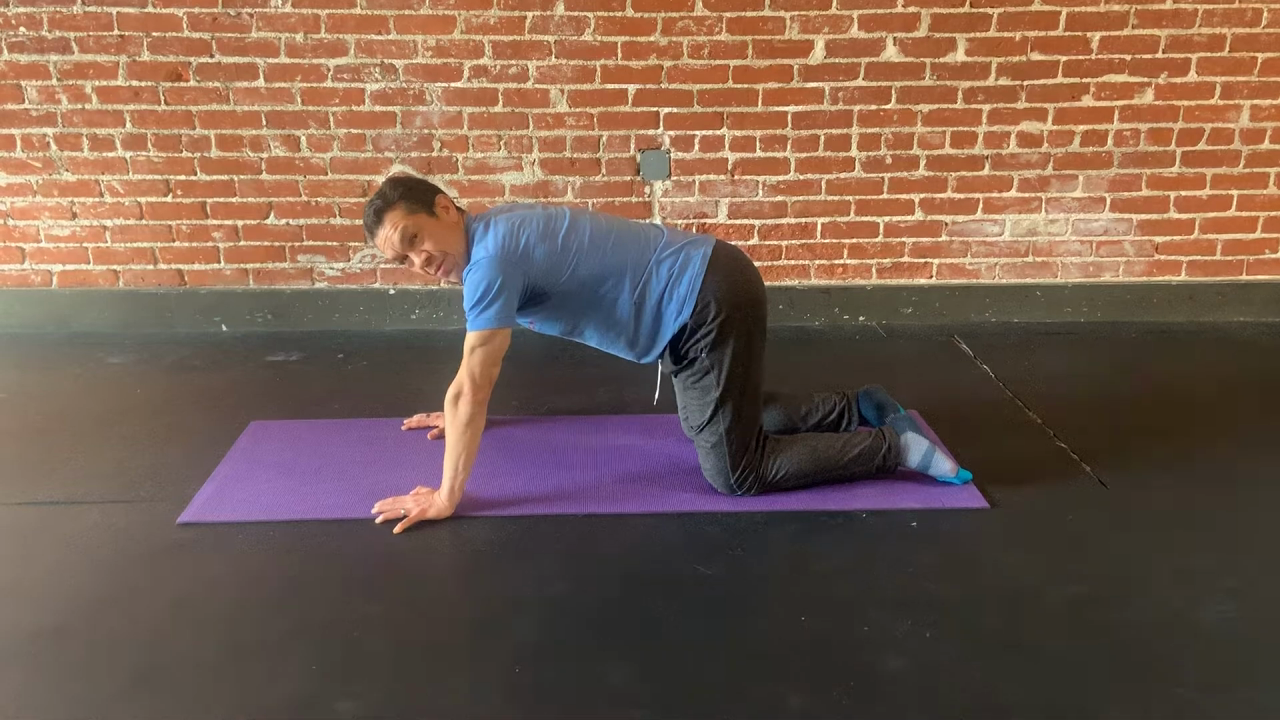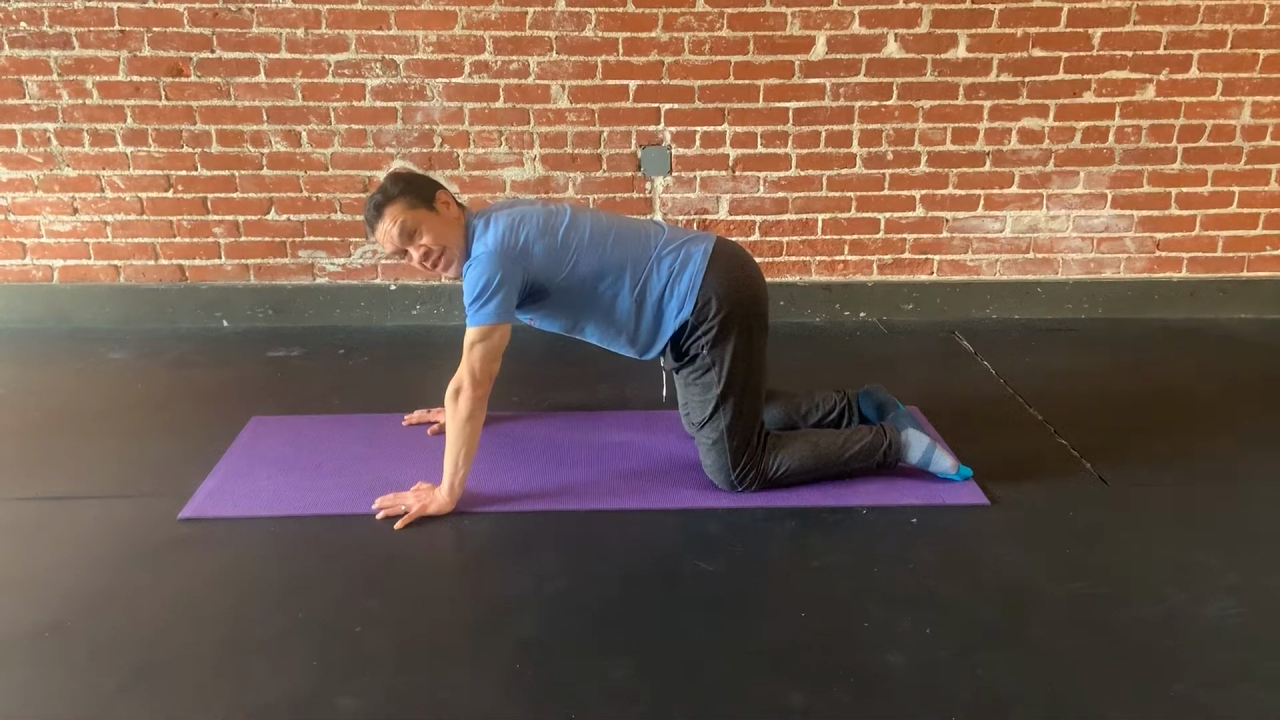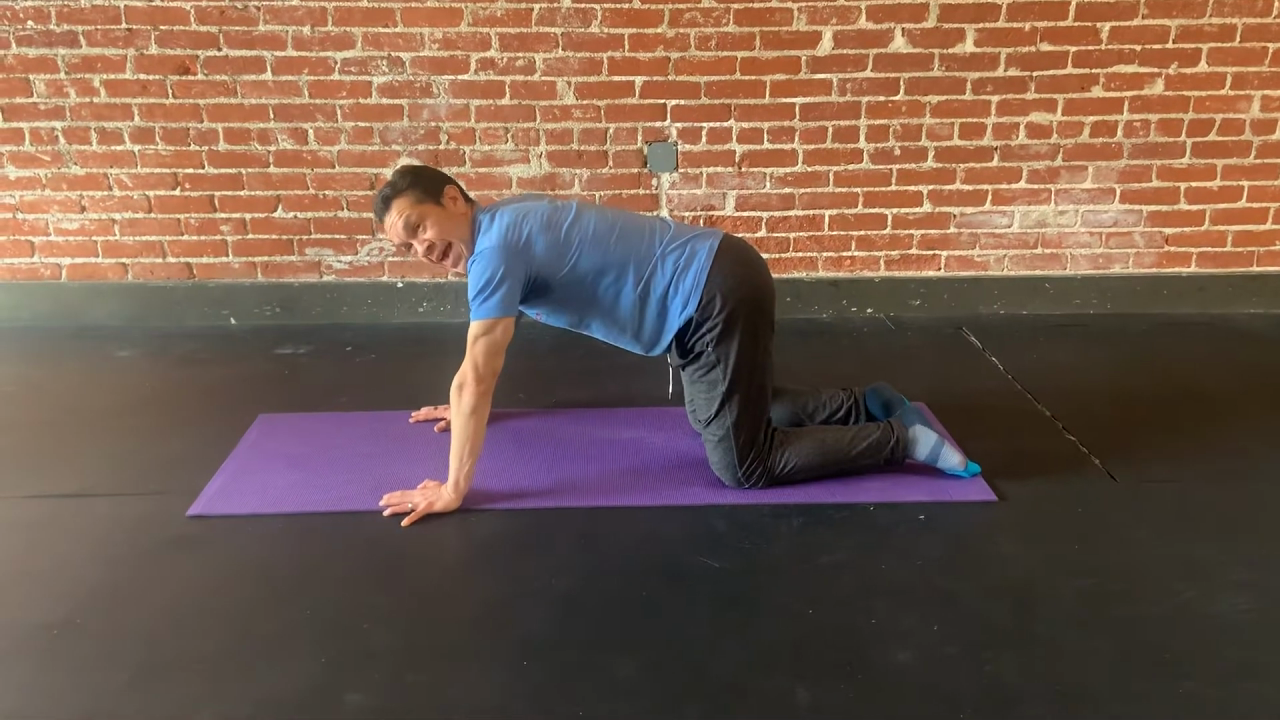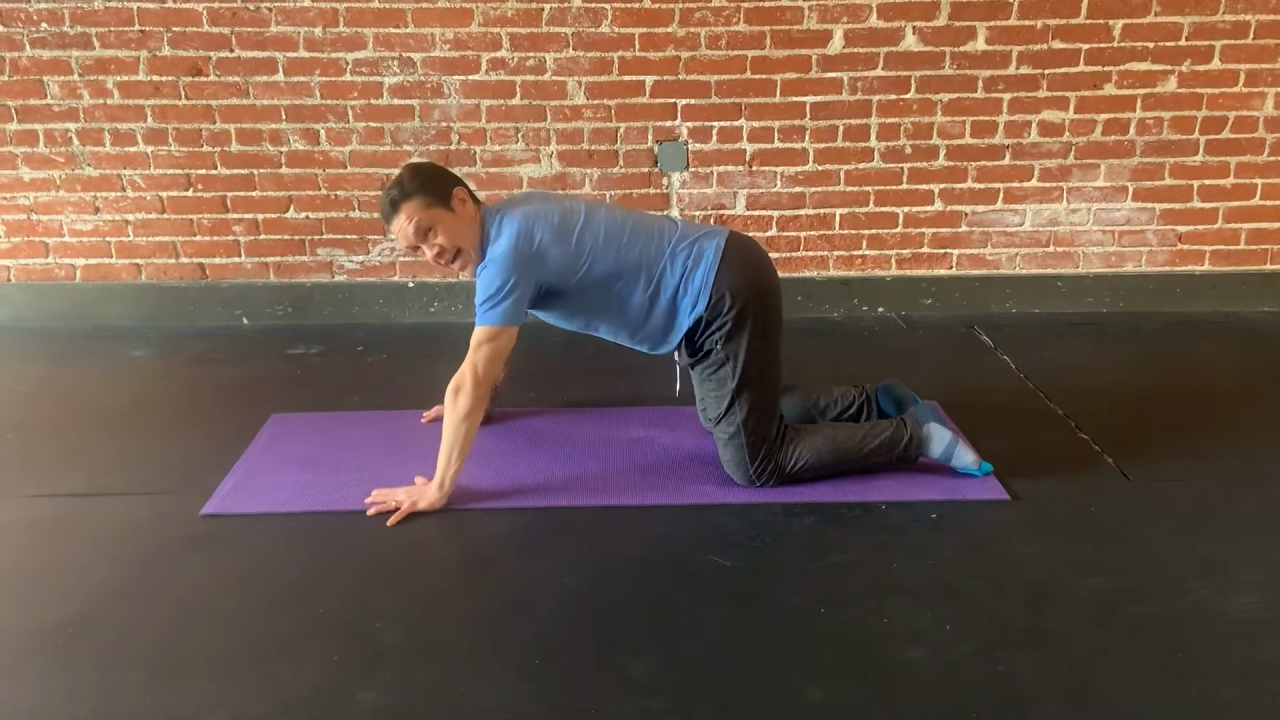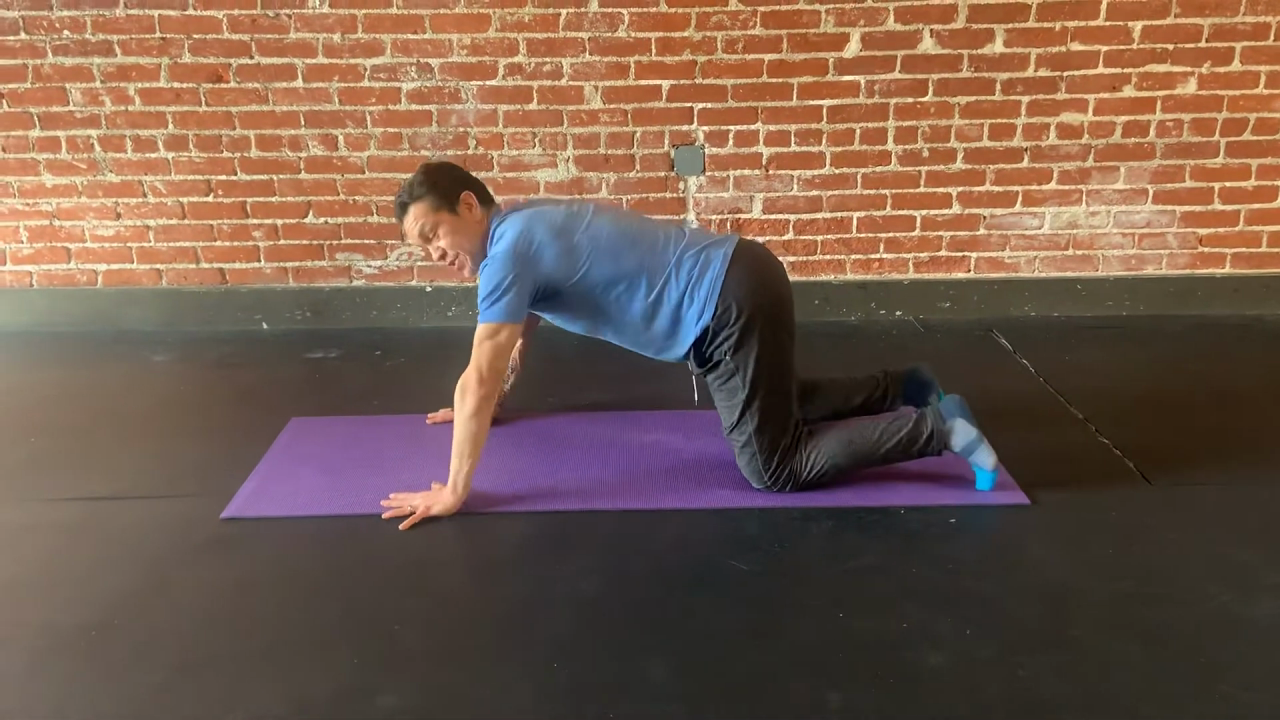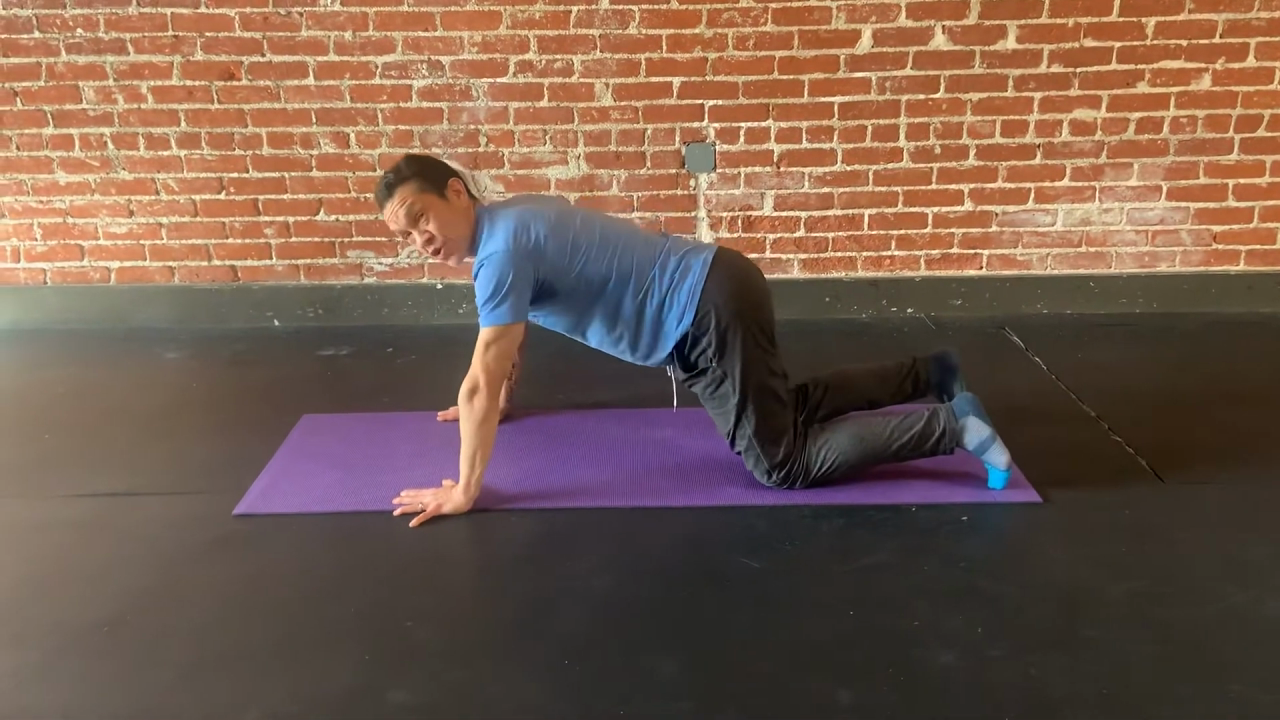
dt=0.7s
person 1, frame 1
left shoulder: (491, 257)
right shoulder: (490, 234)
left elbow: (471, 389)
left wrist: (447, 497)
right wrist: (462, 410)
left hip: (710, 301)
right hip: (701, 289)
left knee: (734, 470)
right knee: (718, 420)
left ankle: (893, 444)
right ankle: (858, 409)
person 1, frame 2
left shoulder: (490, 253)
right shoulder: (491, 228)
left elbow: (470, 384)
left wrist: (447, 492)
right wrist: (461, 408)
left hip: (712, 298)
right hip: (704, 285)
left knee: (735, 468)
right knee: (718, 417)
left ankle: (893, 441)
right ankle: (858, 409)
person 1, frame 3
left shoulder: (495, 247)
right shoulder: (505, 224)
left elbow: (474, 379)
right elbow: (495, 344)
left wrist: (454, 489)
right wrist: (466, 405)
left hip: (717, 294)
right hip: (714, 280)
left knee: (743, 465)
right knee: (725, 414)
left ankle: (904, 437)
right ankle: (868, 406)
person 1, frame 4
left shoulder: (507, 250)
right shoulder: (510, 222)
left elbow: (471, 380)
right elbow: (502, 336)
left wrist: (439, 488)
right wrist: (472, 401)
left hip: (725, 294)
right hip: (720, 276)
left knee: (755, 462)
right knee: (738, 409)
left ankle: (918, 435)
right ankle: (875, 403)
person 1, frame 5
left shoulder: (507, 252)
right shoulder: (523, 229)
left elbow: (477, 382)
right elbow: (520, 329)
left wrist: (453, 492)
right wrist: (483, 403)
left hip: (732, 301)
right hip: (738, 276)
left knee: (775, 466)
right knee: (773, 411)
left ankle: (937, 428)
right ankle: (903, 391)
person 1, frame 6
left shoulder: (502, 249)
right shoulder: (507, 220)
left elbow: (480, 384)
right elbow: (511, 338)
left wrist: (463, 491)
right wrist: (491, 400)
left hip: (711, 311)
right hip: (715, 289)
left knee: (783, 462)
right knee: (789, 411)
left ankle: (950, 426)
right ankle: (929, 376)
